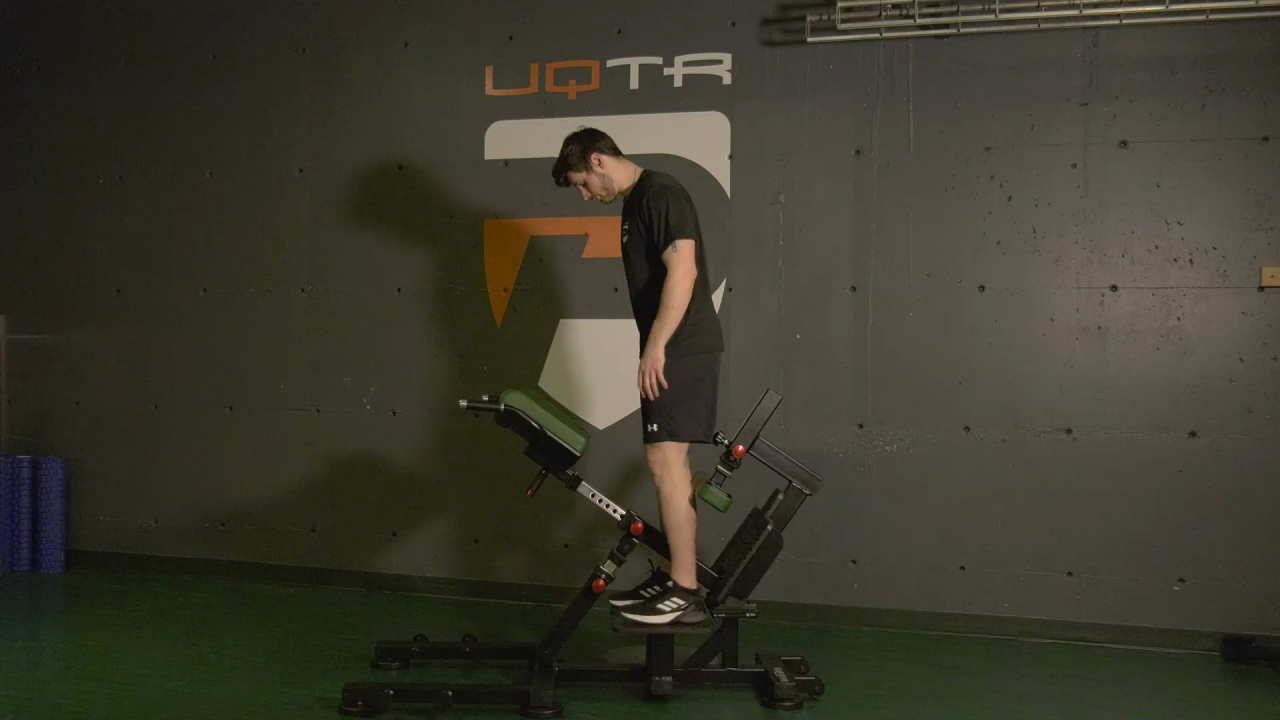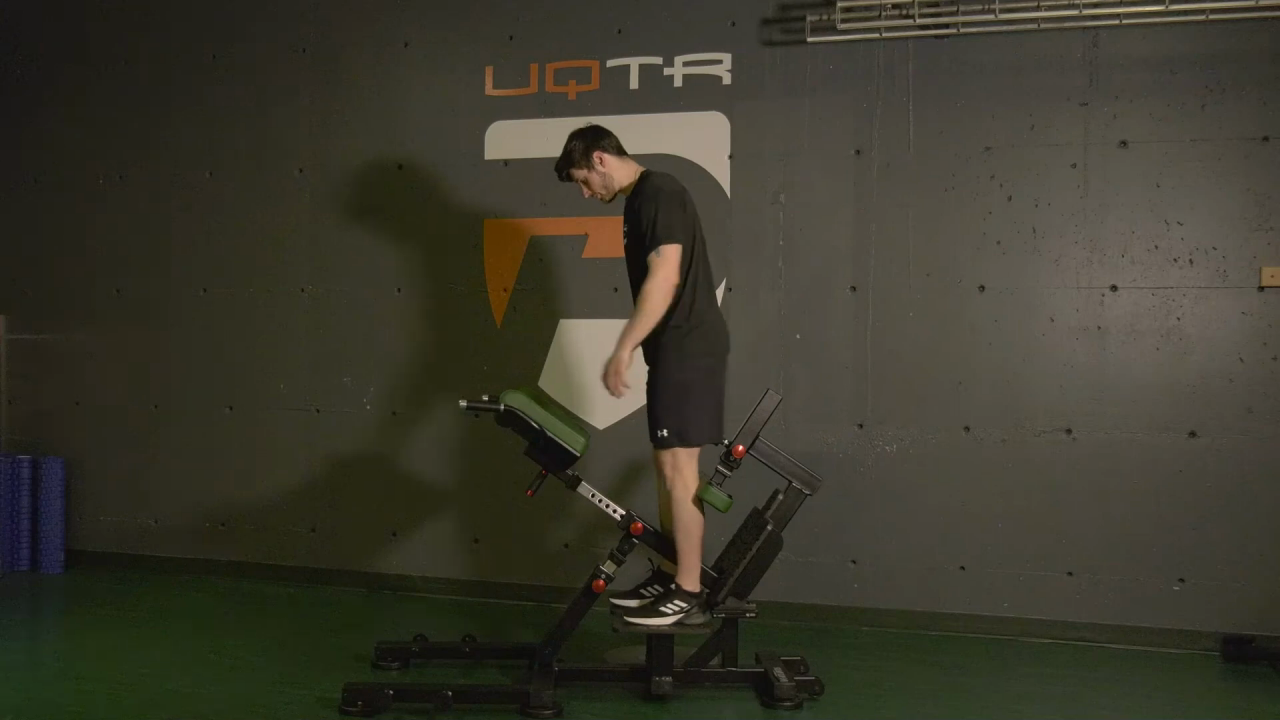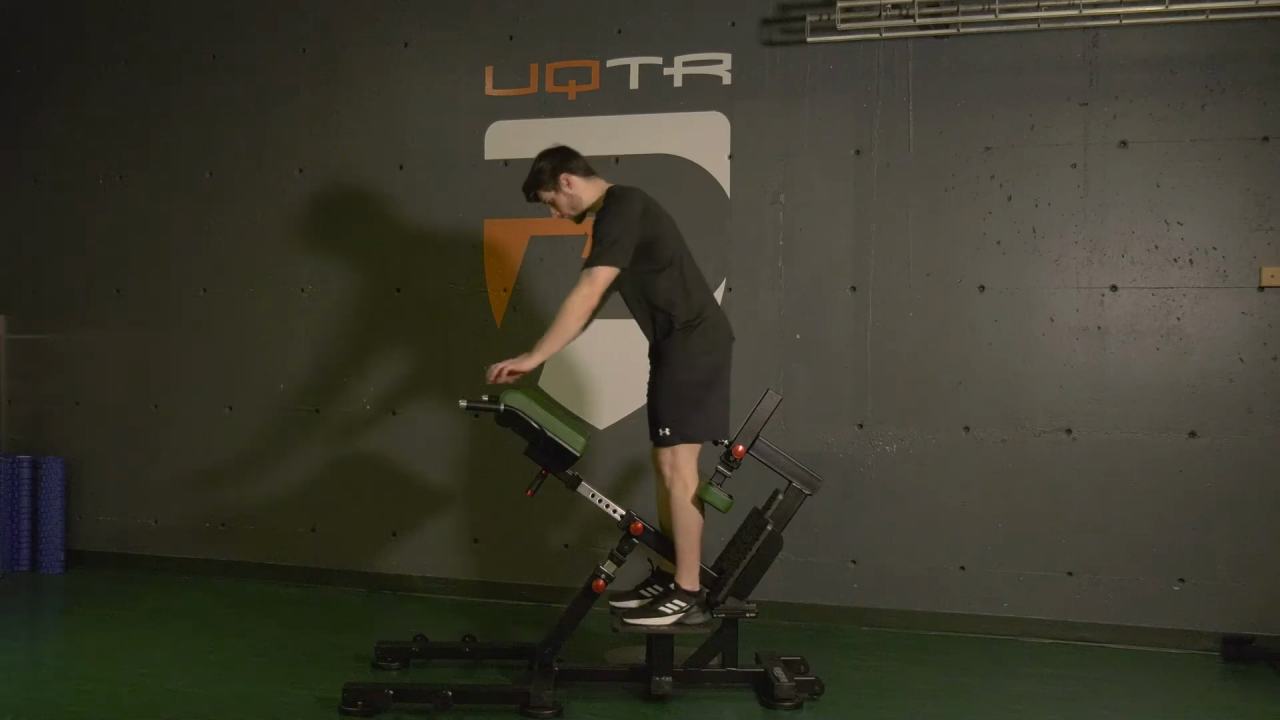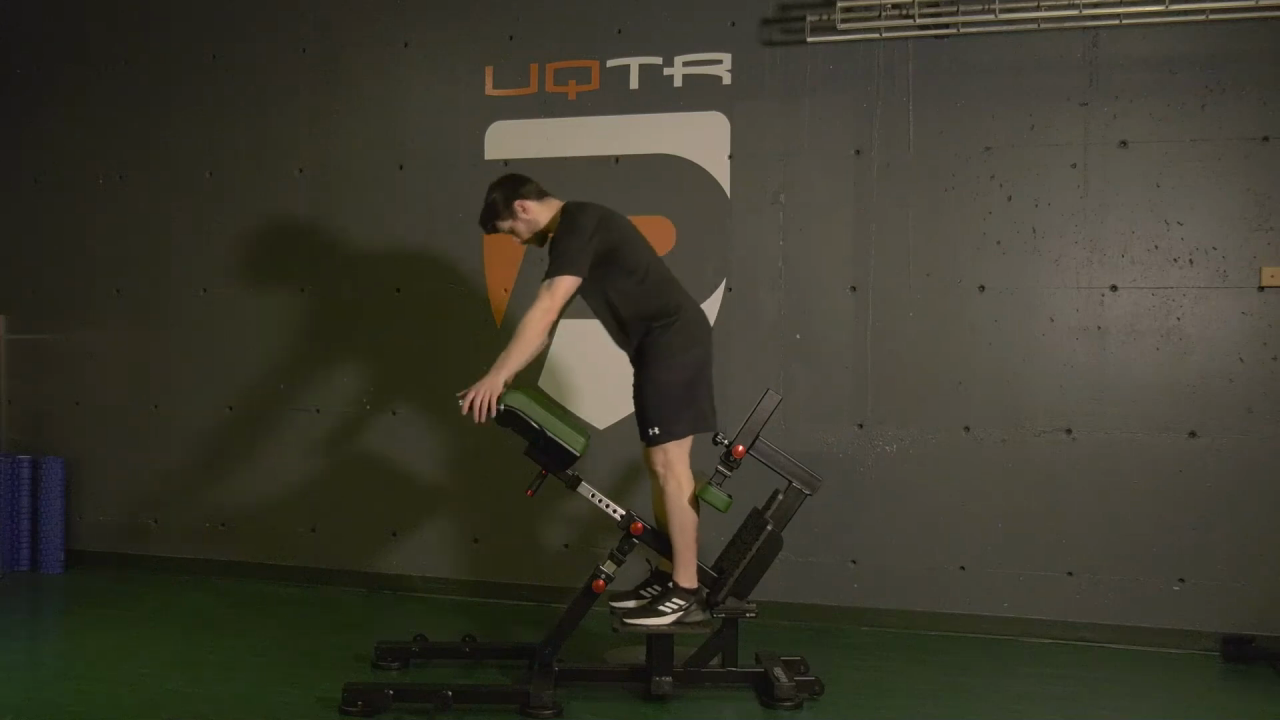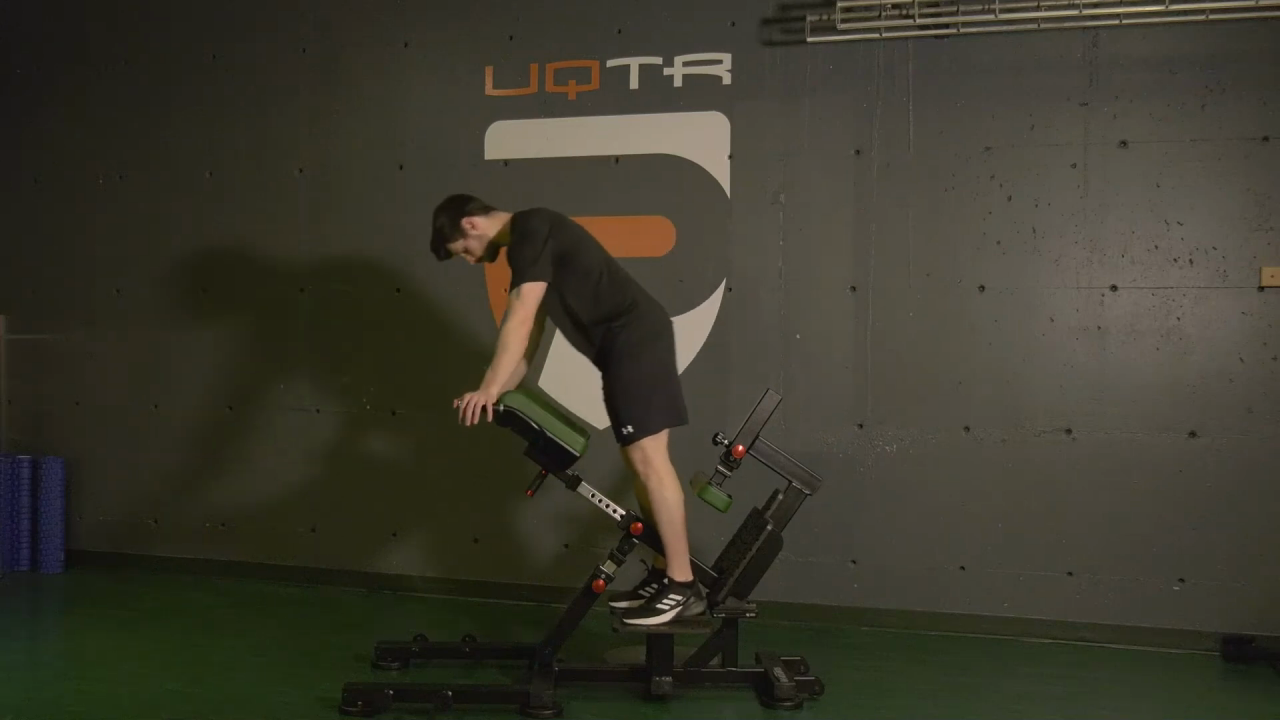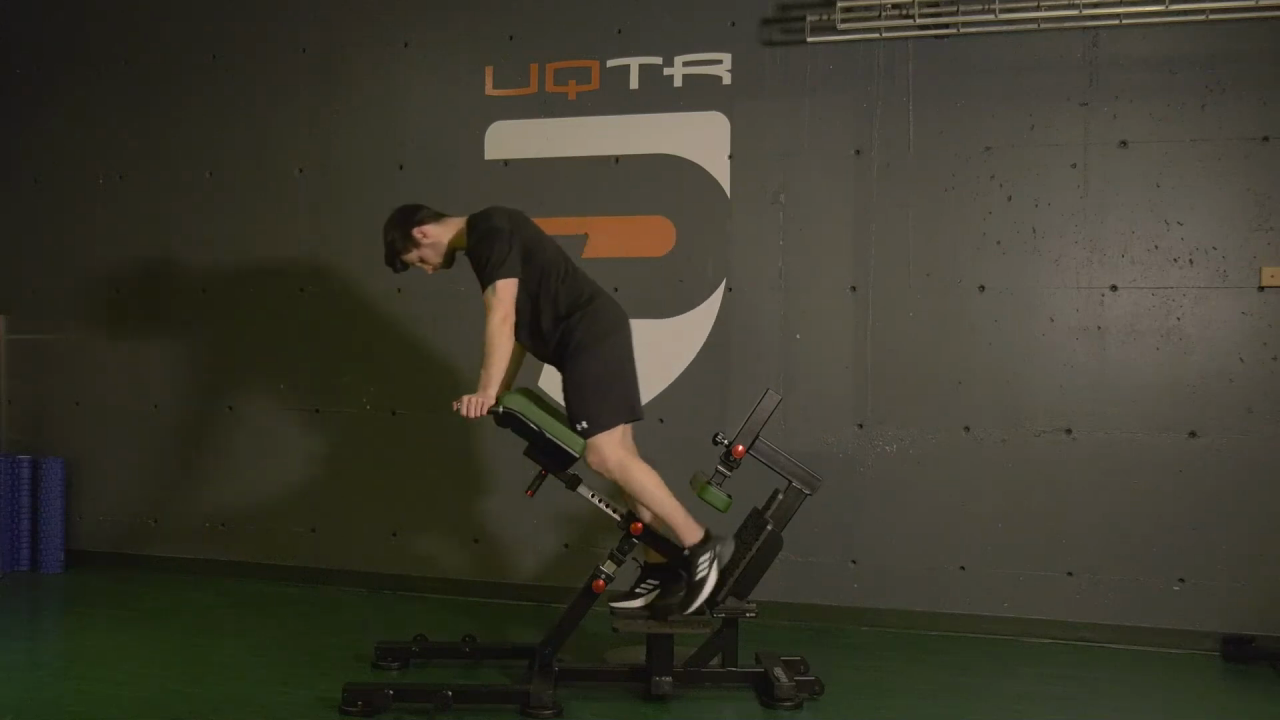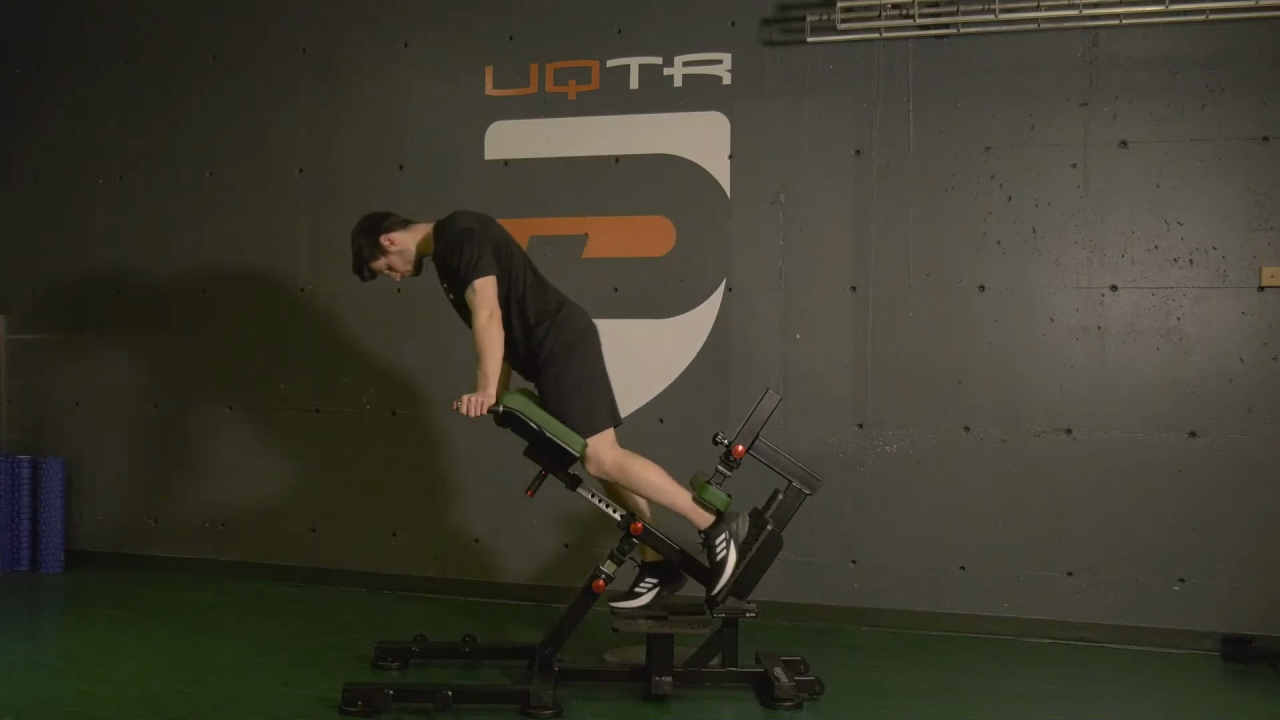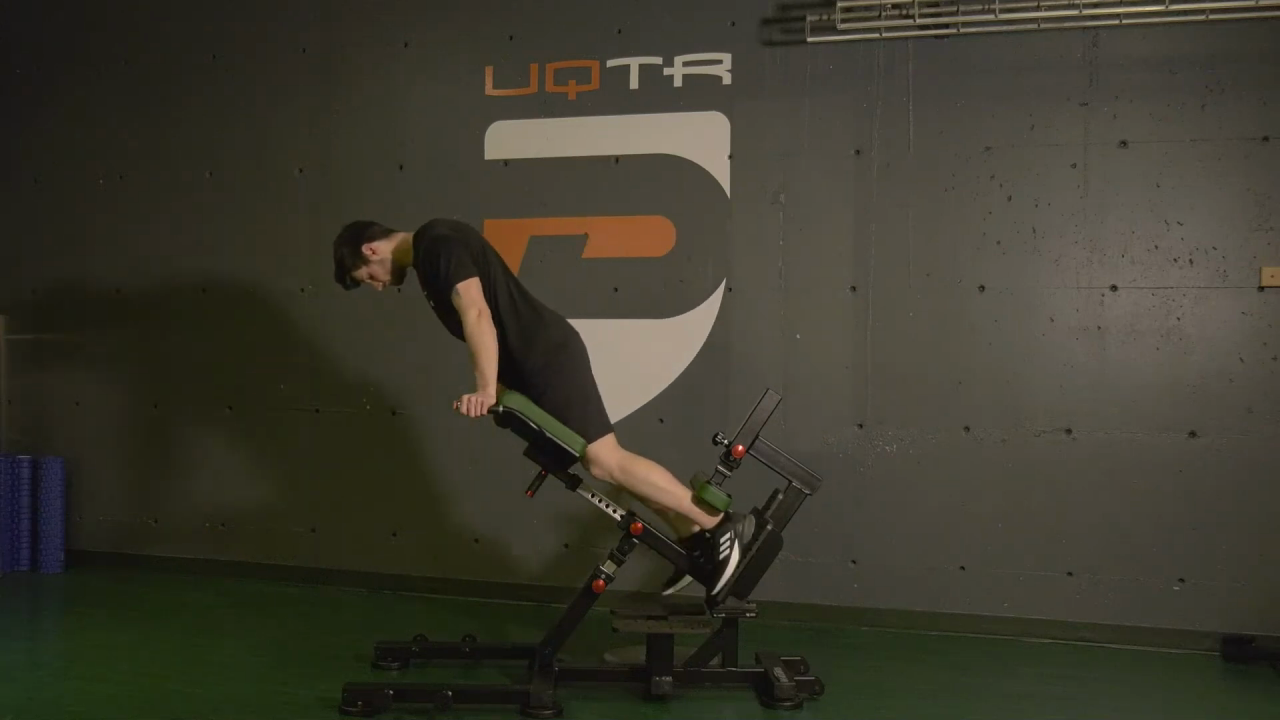
dt=0.3s
person 1, frame 1
left shoulder: (660, 193)
right shoulder: (635, 202)
left elbow: (683, 271)
left wrist: (655, 347)
left hip: (682, 350)
right hip: (669, 350)
left knee: (665, 461)
right knee: (668, 462)
left ankle: (685, 591)
right ankle: (670, 576)
person 1, frame 2
left shoulder: (657, 193)
right shoulder: (641, 199)
left elbow: (665, 277)
left wrist: (624, 348)
right wrist: (633, 347)
left hip: (688, 347)
right hip: (676, 348)
left knee: (677, 464)
right knee: (669, 465)
left ankle: (689, 595)
right ankle: (668, 577)
person 1, frame 3
left shoulder: (621, 210)
right shoulder: (617, 210)
left elbow: (585, 297)
right elbow: (592, 302)
left wrist: (532, 359)
right wrist: (538, 357)
left hip: (694, 343)
right hip: (679, 343)
left knee: (677, 464)
right knee: (668, 463)
left ankle: (688, 594)
right ankle: (670, 575)
person 1, frame 4
left shoulder: (578, 226)
right shoulder: (573, 229)
left elbow: (543, 312)
right elbow: (547, 322)
left wrist: (494, 378)
right wrist: (503, 378)
left hip: (674, 341)
right hip: (661, 344)
left knee: (668, 462)
right knee: (660, 462)
left ankle: (687, 592)
right ankle: (668, 576)
person 1, frame 5
left shoulder: (530, 231)
right shoulder: (528, 241)
left elbow: (519, 320)
right elbow: (530, 332)
left wrist: (488, 390)
right wrist: (501, 392)
left hip: (636, 339)
right hip: (627, 344)
left knee: (647, 459)
right knee: (642, 461)
left ankle: (682, 586)
right ankle: (664, 575)
person 1, frame 6
left shoulder: (490, 230)
right shoulder: (479, 244)
left elbow: (502, 317)
right elbow: (516, 322)
left wrist: (486, 391)
right wrist: (499, 391)
left hip: (592, 334)
right hip: (584, 341)
left knee: (606, 455)
right knee: (614, 455)
left ankle: (699, 545)
right ankle: (661, 568)
person 1, frame 7
left shoulder: (460, 234)
right shoulder: (447, 252)
left elbow: (488, 314)
left wrist: (486, 390)
right wrist: (497, 391)
left hip: (563, 345)
right hip: (553, 350)
left knee: (600, 458)
right knee: (602, 460)
left ankle: (715, 525)
right ankle: (657, 565)
person 1, frame 8
left shoulder: (437, 242)
right shoulder: (429, 255)
left elbow: (476, 314)
left wrist: (485, 389)
right wrist: (494, 390)
left hip: (546, 356)
right hip: (537, 360)
left knee: (604, 462)
right knee: (604, 458)
left ankle: (720, 524)
right ankle: (692, 536)
